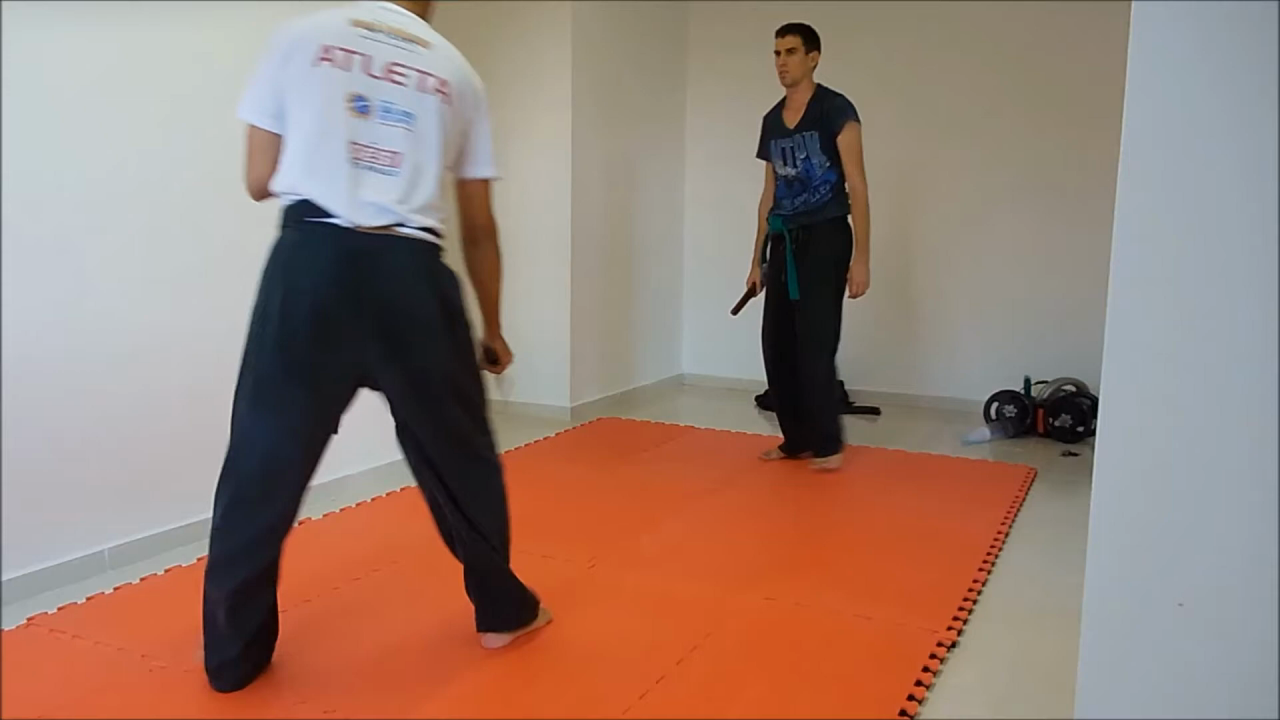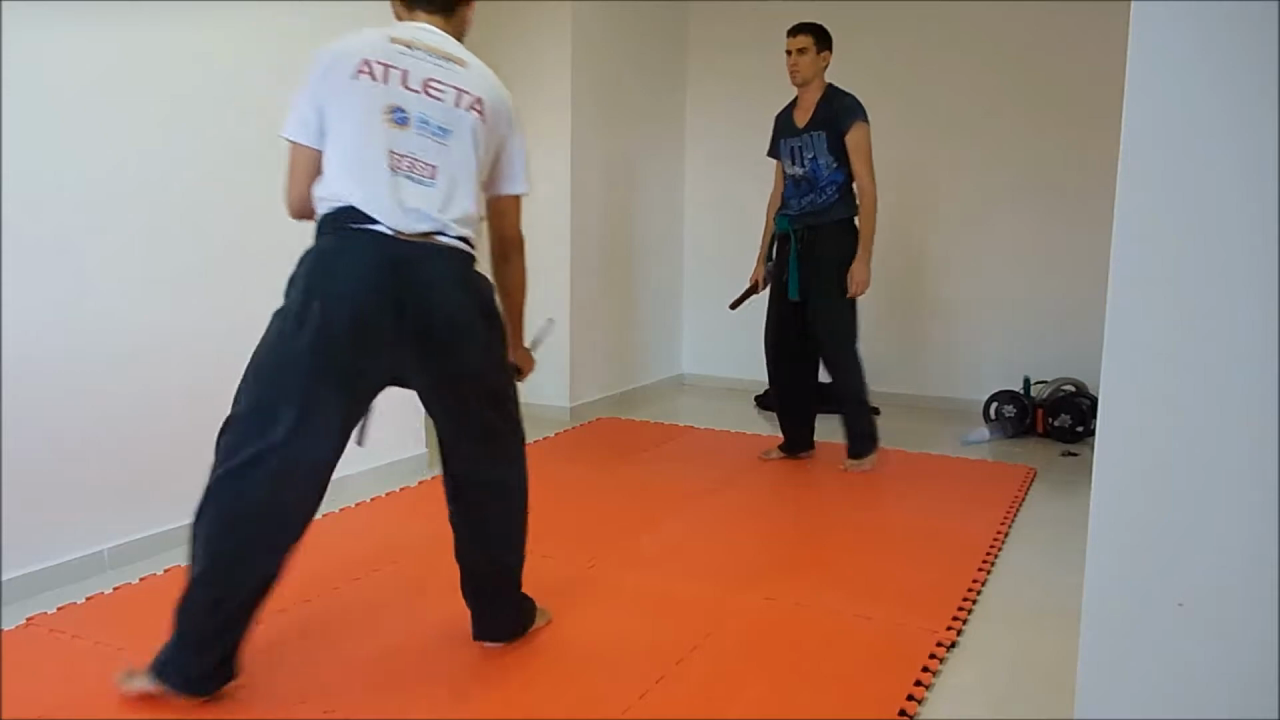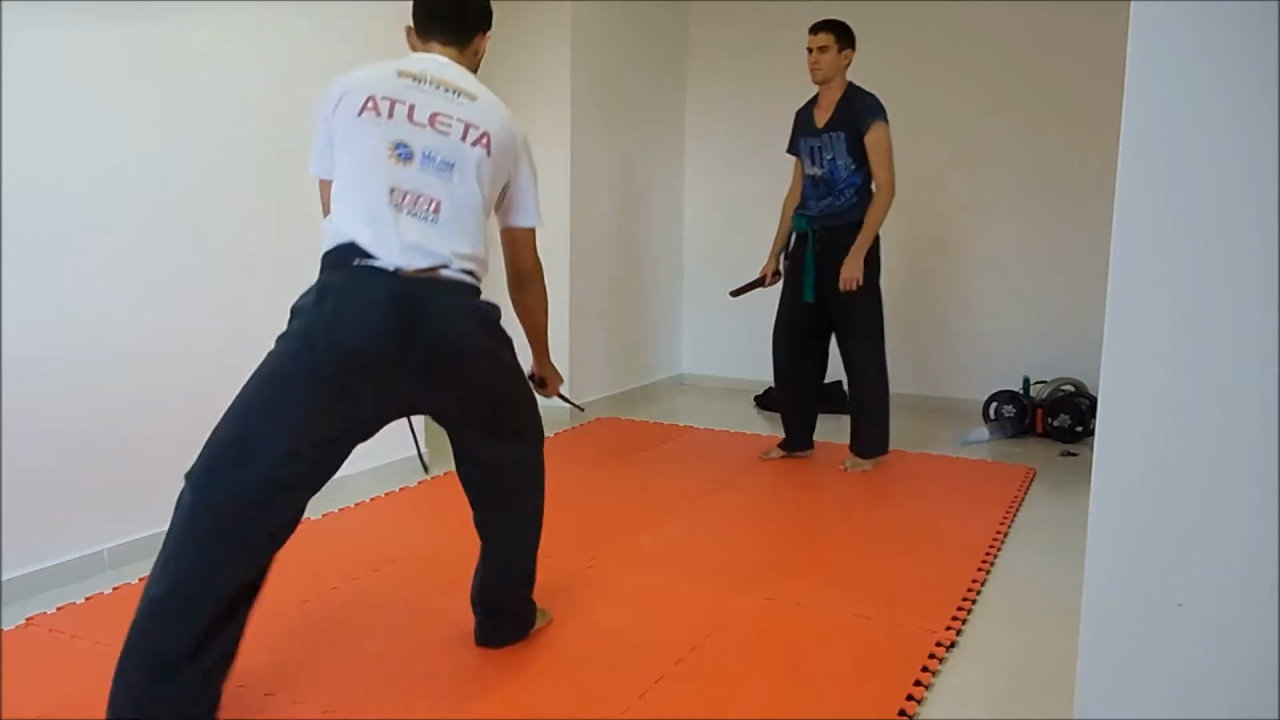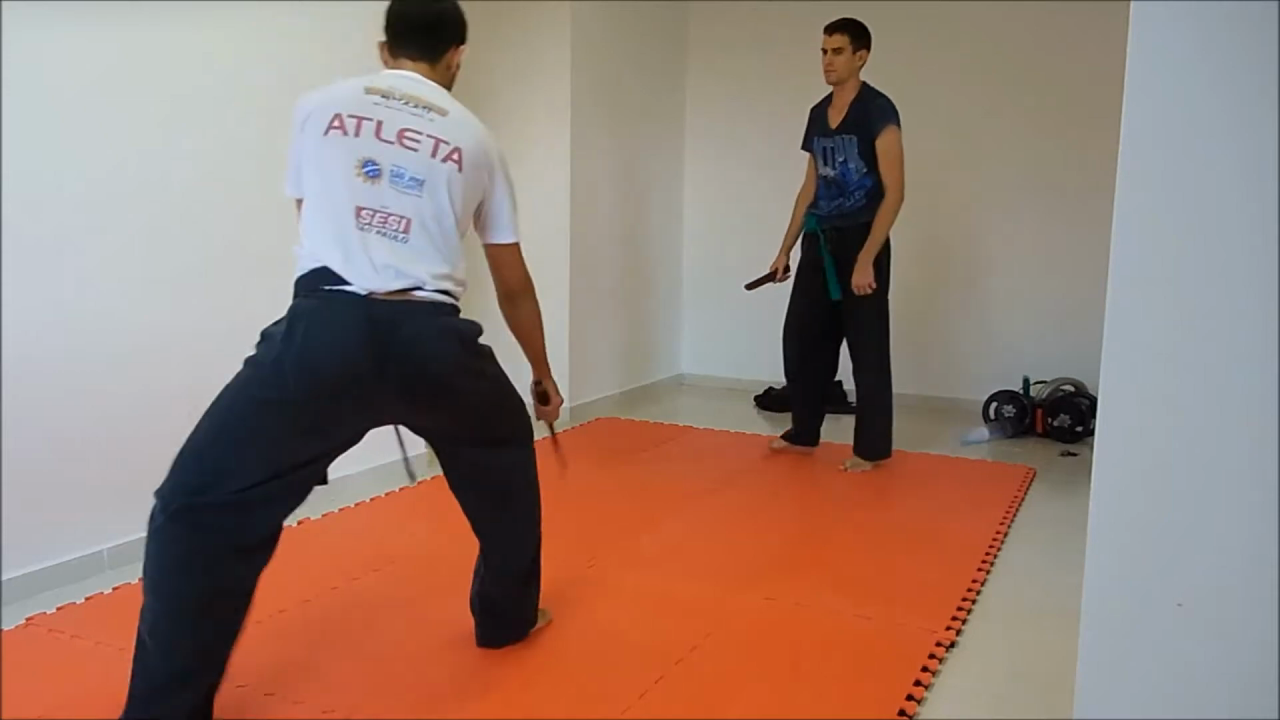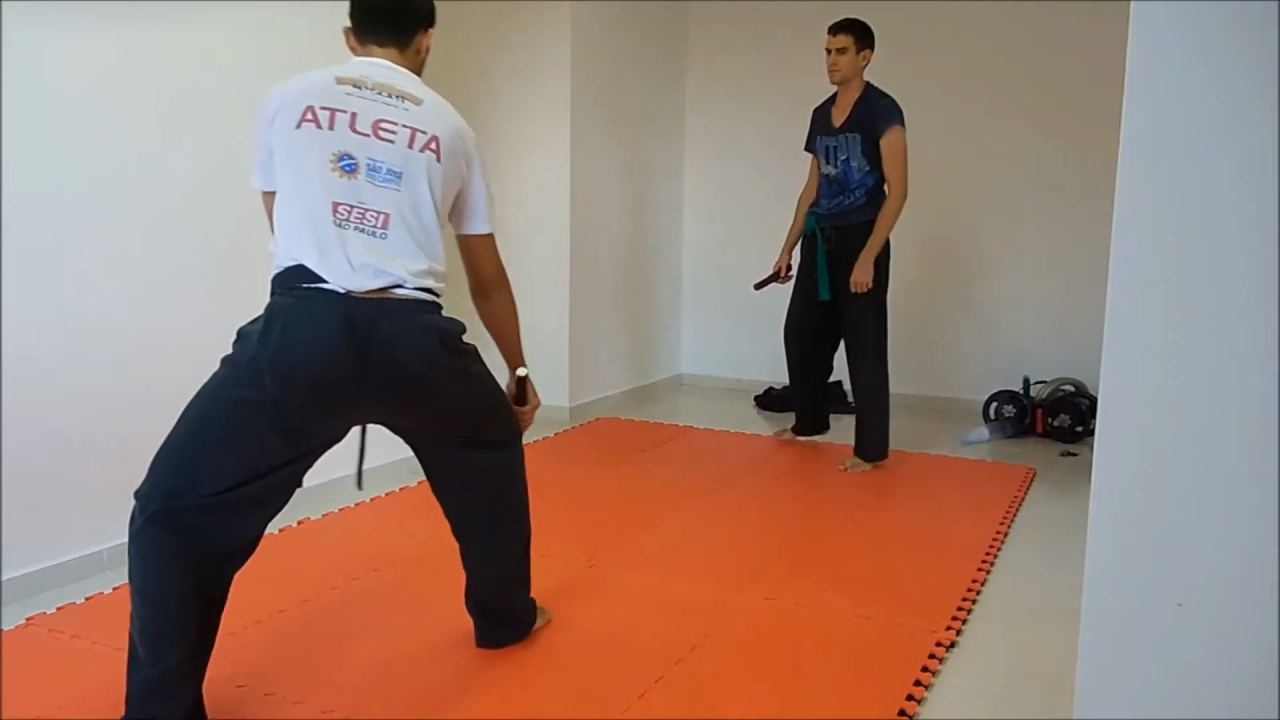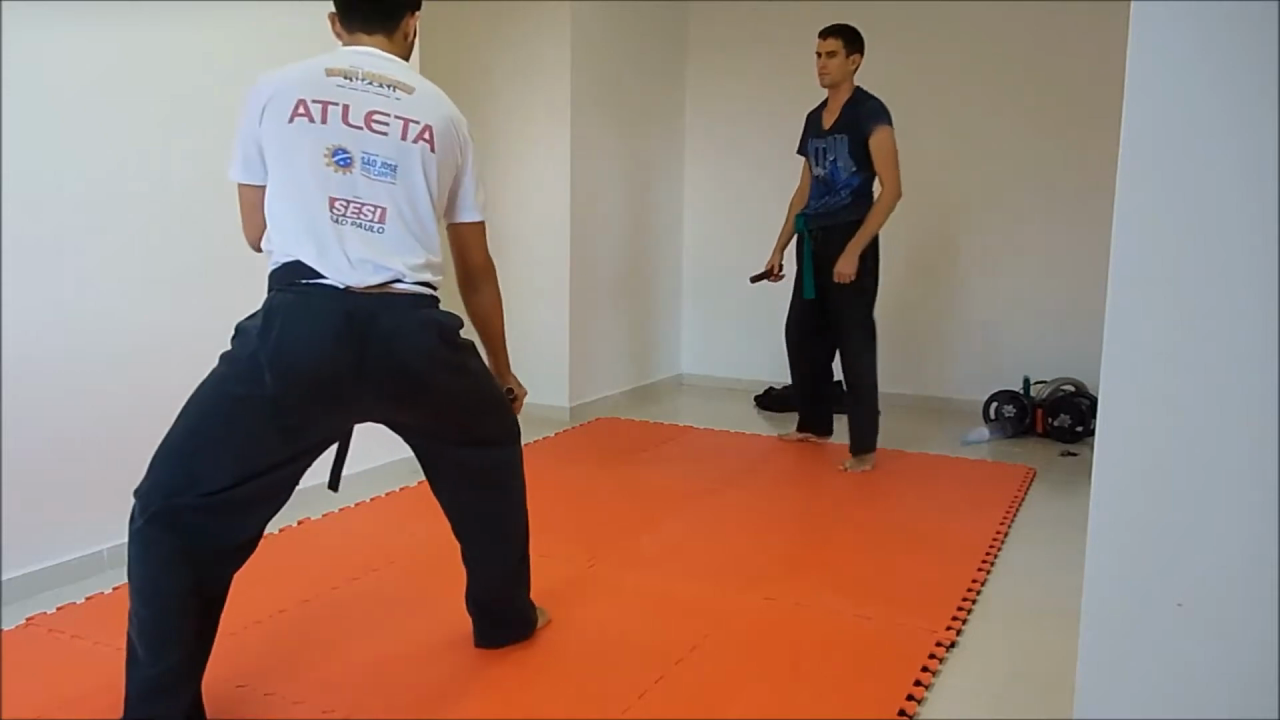
dt=0.2s
person 1, frame 1
right shoulder: (456, 71)
left elbow: (260, 180)
right elbow: (480, 226)
right wrist: (493, 328)
left hip: (310, 265)
right hip: (409, 275)
left knee: (265, 459)
right knee: (459, 449)
left ankle: (236, 653)
right ankle: (502, 610)
person 1, frame 2
right shoulder: (488, 90)
left elbow: (300, 200)
right elbow: (506, 239)
right wrist: (512, 337)
left hip: (346, 274)
right hip: (444, 284)
left knee: (262, 458)
right knee: (489, 452)
left ankle: (193, 663)
right ankle: (501, 614)
person 1, frame 3
left shoulder: (355, 89)
right shoulder: (501, 123)
right elbow: (525, 270)
right wrist: (541, 360)
left hip: (351, 309)
right hip: (449, 320)
left knee: (235, 487)
right knee: (511, 454)
right ankle: (507, 614)
person 1, frame 4
left shoulder: (320, 107)
right shoulder: (475, 137)
right elbow: (514, 285)
right wrist: (543, 377)
left hip: (325, 333)
right hip: (427, 338)
left knee: (198, 507)
right knee: (505, 455)
right ankle: (506, 614)
person 1, frame 5
left shoulder: (288, 99)
right shoulder: (449, 126)
right elbow: (488, 279)
right wrist: (518, 377)
left hip: (304, 331)
right hip: (410, 337)
left knee: (176, 509)
right knee: (491, 454)
right ankle: (505, 615)
person 1, frame 6
left shoulder: (276, 90)
right shoulder: (441, 113)
left elbow: (257, 232)
right elbow: (477, 270)
right wrist: (503, 371)
left hip: (302, 328)
right hip: (410, 333)
left knee: (176, 508)
right knee: (489, 453)
right ankle: (504, 616)
person 2, frame 1
left shoulder: (836, 110)
right shoulder: (771, 120)
left elbow: (857, 187)
left wrist: (861, 257)
right wrist: (758, 258)
left hip: (824, 239)
right hip: (783, 243)
left knee: (814, 342)
right knee: (778, 344)
left ankle: (827, 445)
right ankle: (797, 440)
person 2, frame 2
left shoulder: (845, 109)
right shoulder: (783, 120)
left elbow: (866, 188)
left wrist: (862, 257)
right wrist: (763, 257)
left hip: (831, 241)
right hip: (791, 243)
left knee: (835, 343)
right knee: (783, 345)
left ankle: (862, 445)
right ankle: (797, 440)
person 2, frame 3
left shoulder: (865, 109)
right shoulder: (803, 116)
left elbow: (884, 187)
left wrist: (858, 253)
right wrist: (776, 252)
left hip: (849, 241)
right hip: (808, 243)
left knee: (860, 347)
right knee: (791, 341)
left ankle: (868, 447)
right ankle: (797, 439)
person 2, frame 4
left shoulder: (878, 111)
right shoulder: (817, 114)
left elbow: (893, 191)
left wrist: (867, 258)
right wrist: (786, 248)
left hip: (859, 242)
right hip: (819, 242)
left knee: (867, 347)
right knee: (802, 337)
left ankle: (871, 448)
right ankle: (804, 432)
person 2, frame 5
left shoulder: (882, 111)
right shoulder: (821, 114)
left elbow: (897, 191)
left wrist: (868, 257)
right wrist: (788, 247)
left hip: (859, 240)
right hip: (820, 240)
left knee: (864, 346)
right knee: (802, 333)
left ankle: (870, 449)
right ankle: (810, 421)
person 2, frame 6
left shoulder: (870, 113)
right shoulder: (814, 118)
left elbow: (891, 190)
left wrist: (855, 249)
right wrist: (781, 246)
left hip: (849, 240)
right hip: (815, 239)
left knee: (854, 340)
right knee: (802, 333)
left ankle: (864, 447)
right ankle: (815, 423)
